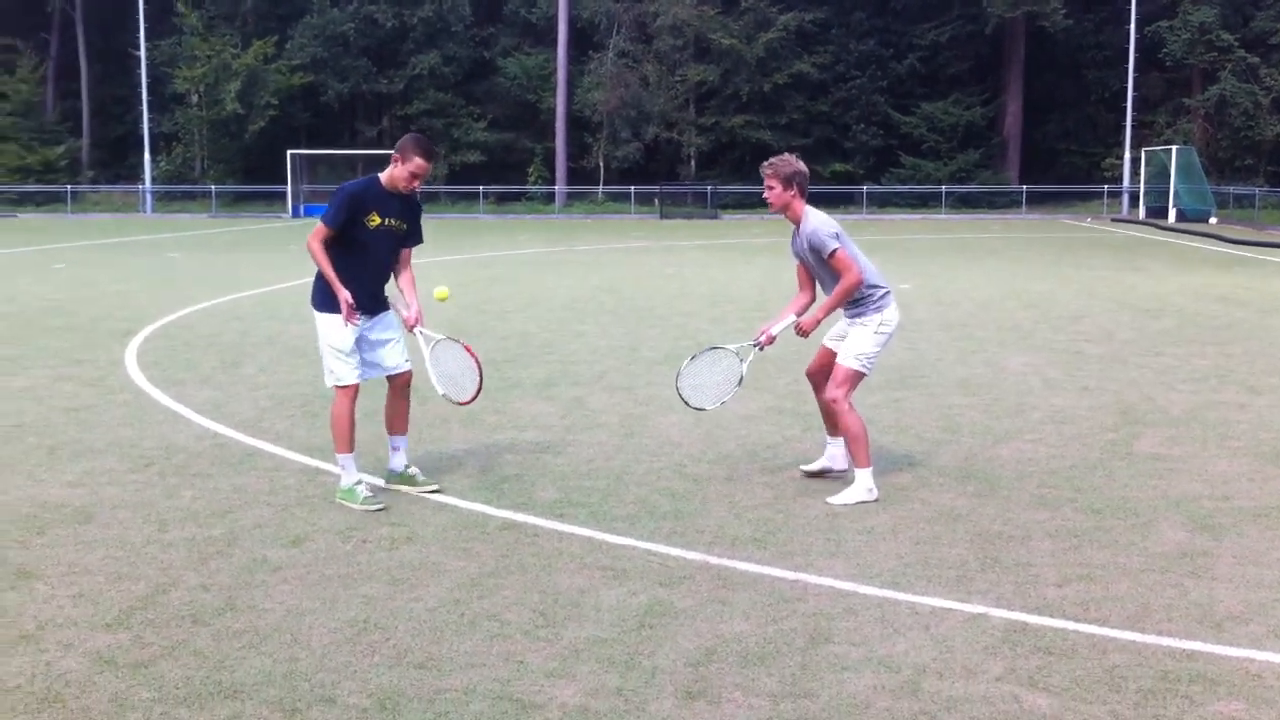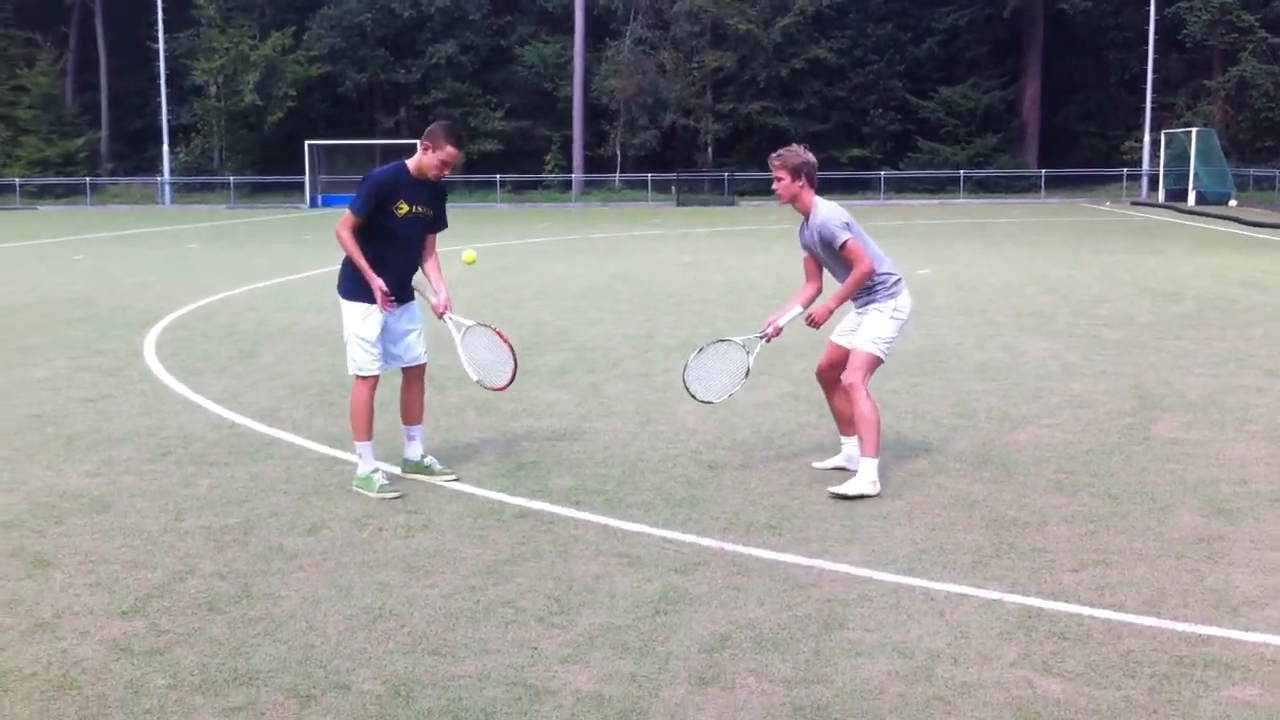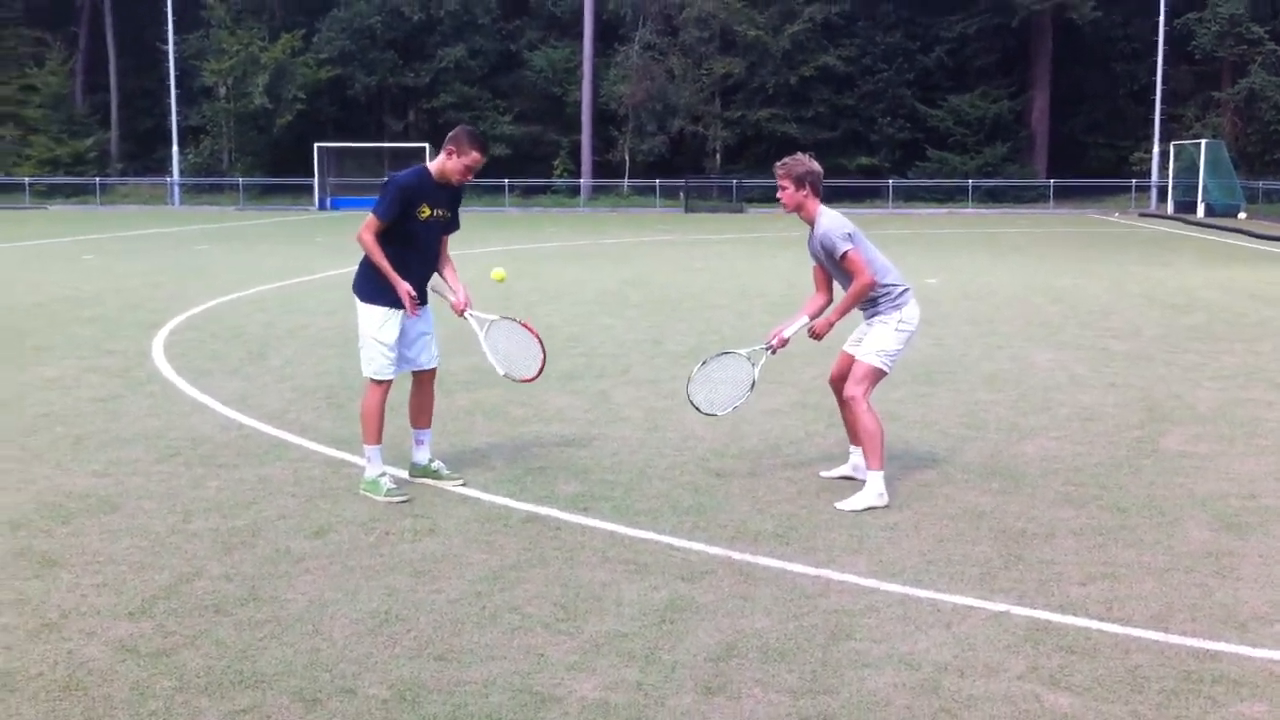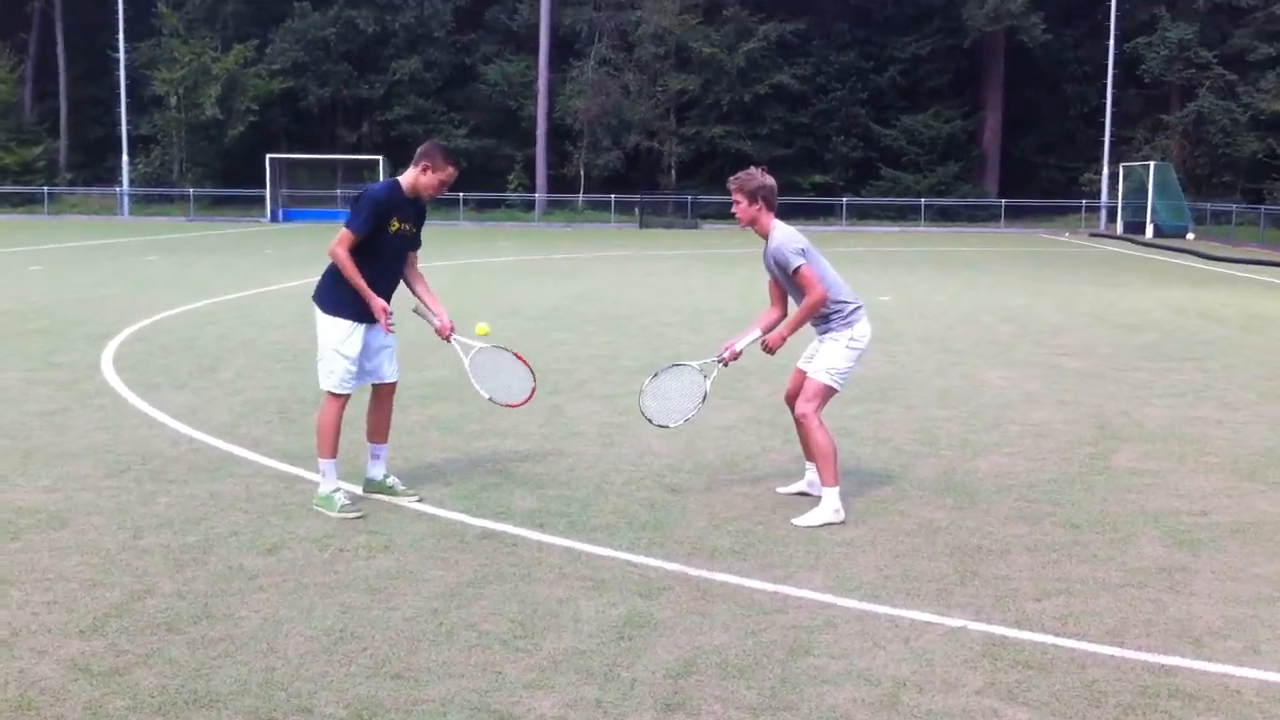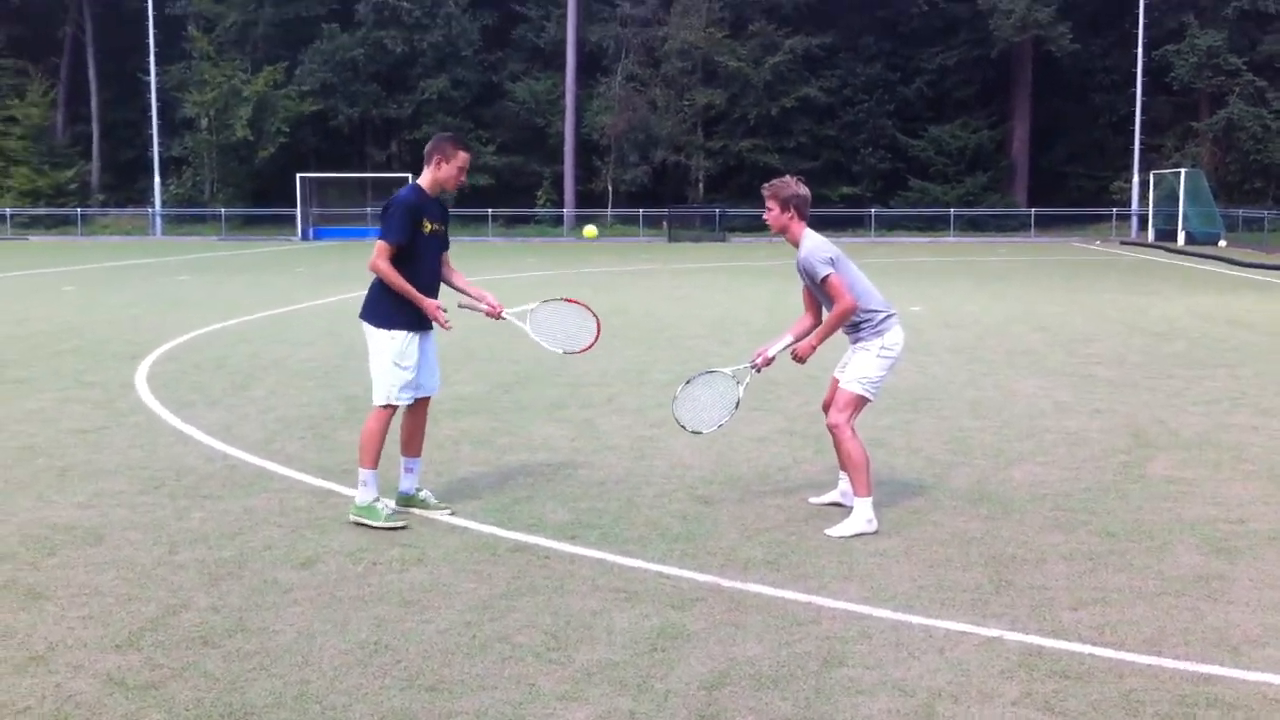
dt=0.3s
person 1, frame 1
left shoulder: (411, 207)
right shoulder: (353, 193)
left elbow: (403, 264)
right elbow: (315, 241)
left wrist: (412, 303)
right wrist: (339, 290)
left hip: (378, 307)
right hip: (336, 306)
left knee: (401, 377)
right knee: (347, 387)
left ankle: (398, 466)
right ankle: (348, 481)
person 1, frame 2
left shoulder: (436, 193)
right shoulder: (382, 181)
left elbow: (428, 250)
right elbow: (344, 230)
left wrist: (440, 290)
right wrist: (371, 278)
left hip: (402, 296)
right hip: (363, 294)
left knee: (415, 369)
right knee: (368, 377)
left ankle: (414, 455)
right ankle: (365, 469)
person 1, frame 3
left shoulder: (451, 194)
right shoulder: (405, 184)
right elbow: (365, 235)
left wrist: (458, 289)
right wrist: (397, 282)
left hip: (415, 298)
right hip: (380, 296)
left knee: (426, 372)
right knee: (380, 380)
left ankle: (421, 460)
right ankle: (373, 472)
person 1, frame 4
left shoulder: (416, 210)
right shoulder: (378, 198)
left elbow: (410, 268)
right elbow: (338, 250)
left wrist: (438, 311)
right wrist: (371, 298)
left hip: (375, 313)
right hip: (342, 308)
left knee: (385, 386)
right knee: (338, 393)
left ankle: (376, 475)
right ankle: (327, 488)
person 1, frame 5
left shoulder: (439, 209)
right shoulder: (405, 203)
left elbow: (442, 266)
right elbow: (379, 263)
left wrist: (482, 296)
right wrist: (423, 302)
left hip: (418, 324)
right hip: (390, 322)
left knee: (419, 402)
right knee: (387, 404)
left ankle: (409, 489)
right ankle: (365, 500)
person 2, frame 1
left shoulder: (816, 227)
right shoulder: (798, 236)
left elbow: (853, 277)
right elbow: (806, 293)
left wrist: (817, 317)
right wrist: (775, 325)
left hip: (874, 313)
right hip: (855, 314)
left knee: (836, 395)
right knee: (816, 373)
left ankle: (865, 484)
right ankle: (835, 453)
person 2, frame 2
left shoulder: (826, 217)
right shoulder: (806, 229)
left elbow: (865, 266)
right elbow: (812, 285)
left wrist: (830, 307)
right wrist: (781, 317)
left hip: (887, 300)
right hip: (865, 303)
left knee: (853, 380)
right knee: (827, 371)
left ankle: (869, 474)
right ankle: (851, 452)
person 2, frame 3
left shoulder: (828, 228)
right shoulder: (815, 235)
left elbow: (865, 279)
right elbow: (823, 295)
left wrist: (830, 320)
right wrist: (786, 328)
left hip: (894, 312)
right hip: (878, 314)
left knee: (855, 393)
right knee: (839, 380)
left ankle: (875, 487)
right ankle: (858, 461)
person 2, frame 4
left shoulder: (782, 243)
right shoulder: (771, 248)
left elbow: (818, 294)
right elbow: (778, 309)
left wrist: (783, 334)
right wrist: (741, 341)
left hip: (846, 328)
right hip: (831, 330)
left knee: (807, 411)
right knee: (794, 397)
left ankle: (831, 504)
right ankle: (814, 478)
person 2, frame 5
left shoulder: (811, 252)
right shoulder: (806, 253)
left elbow: (846, 303)
right elbow: (812, 316)
left wrist: (811, 343)
right wrist: (773, 347)
left hip: (878, 338)
right hip: (866, 338)
left knee: (839, 420)
right knee: (831, 407)
left ankle: (864, 514)
right ankle: (847, 489)
